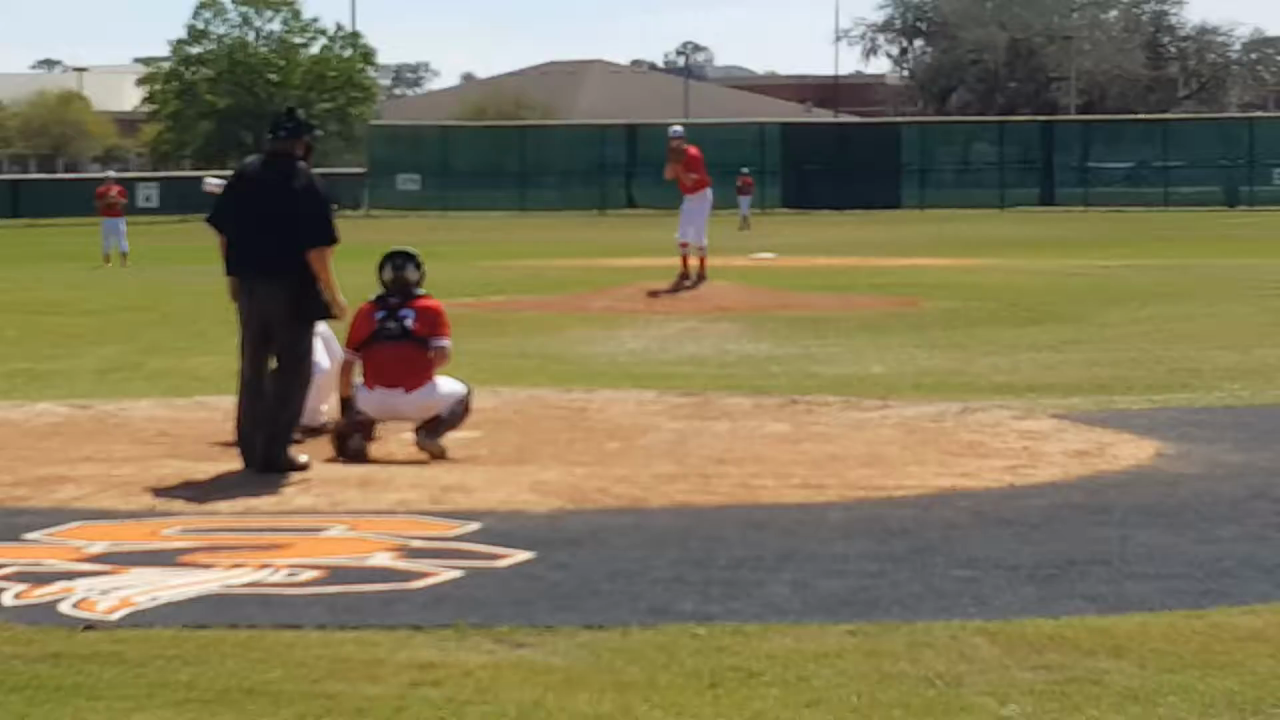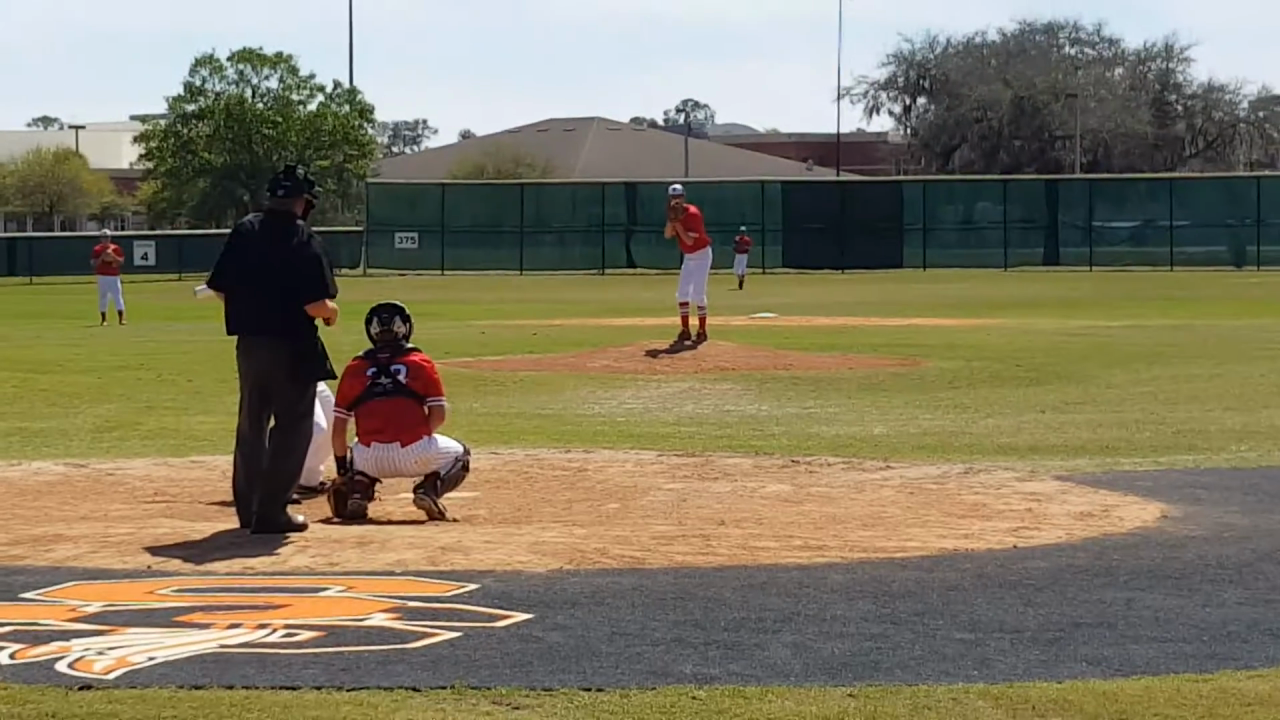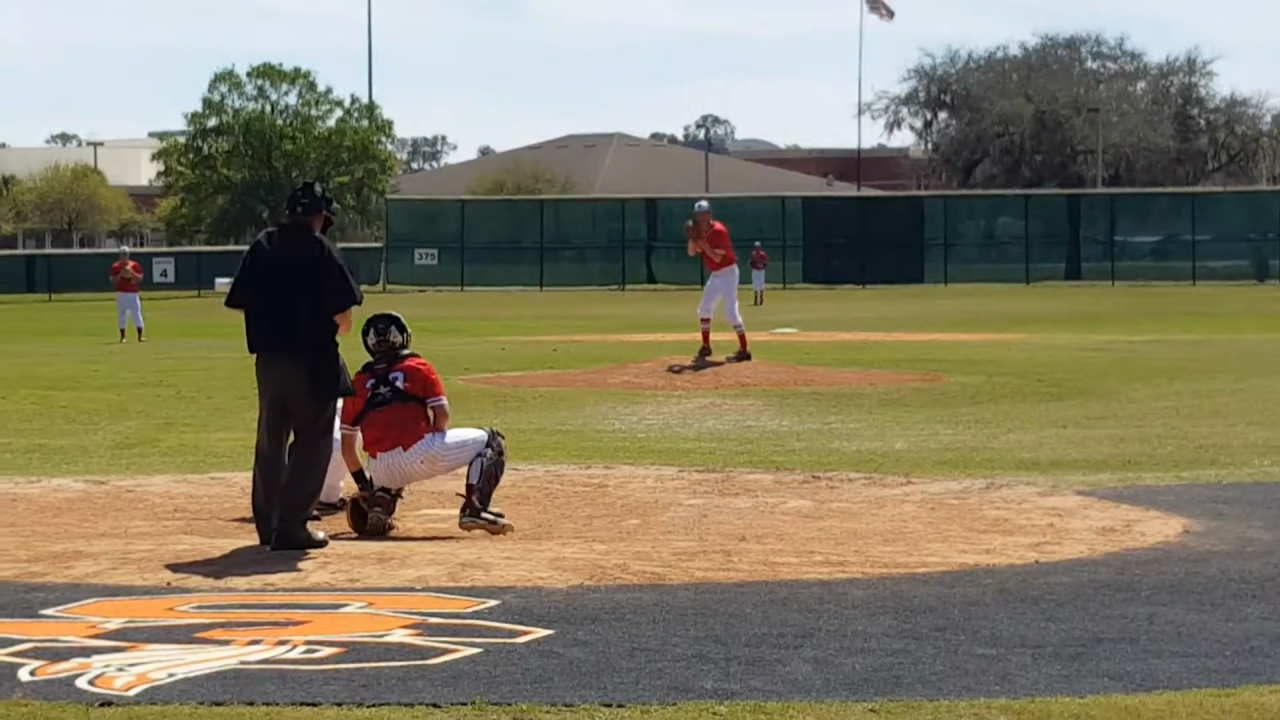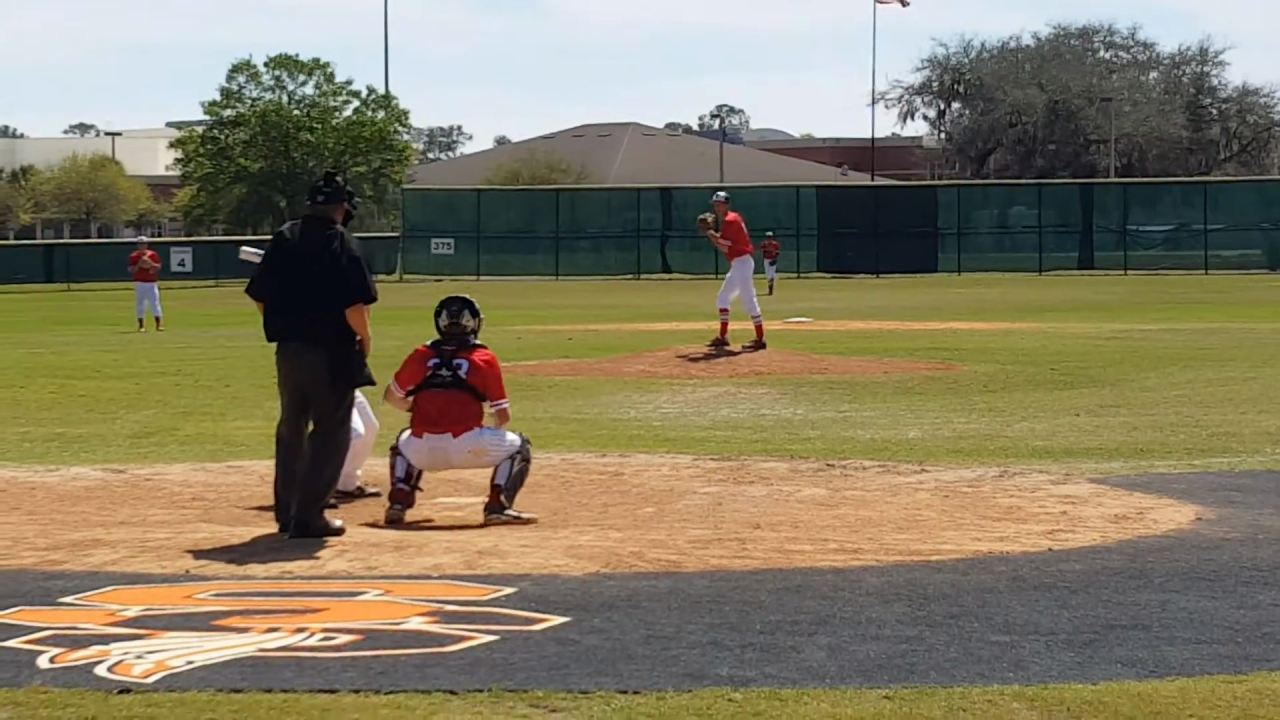
dt=0.5s
person 1, frame 1
left shoulder: (245, 173)
right shoulder: (303, 180)
left elbow: (224, 233)
right elbow: (316, 247)
left wrist: (235, 275)
right wrist: (332, 292)
left hip: (249, 285)
right hip: (290, 288)
left knee: (253, 367)
right knee: (292, 369)
left ankle: (252, 448)
right ankle: (273, 452)
person 1, frame 2
left shoulder: (243, 230)
right shoulder: (303, 238)
left elbow: (220, 290)
right elbow: (314, 304)
right wrist: (331, 310)
left hip: (250, 344)
right hip: (292, 348)
left knee: (251, 427)
right knee: (292, 428)
left ankle: (249, 508)
right ankle: (271, 512)
person 1, frame 3
left shoulder: (262, 246)
right shoulder: (321, 250)
left elbow: (240, 302)
right elbow: (342, 314)
right wrist: (341, 326)
left hip: (268, 359)
right hip: (312, 361)
left knee: (270, 443)
right knee: (312, 444)
left ankle: (268, 524)
right ankle: (290, 528)
person 1, frame 4
left shoulder: (283, 238)
right shoulder: (341, 242)
left elbow: (260, 299)
right elbow: (354, 306)
right wrist: (365, 337)
left hip: (288, 350)
right hip: (331, 352)
left knee: (290, 431)
right knee: (330, 433)
left ankle: (288, 512)
right ankle: (308, 516)
person 2, frame 1
left shoulder: (366, 312)
right shoulder: (430, 308)
left elbow: (346, 370)
right elbow: (442, 354)
left wrist: (346, 412)
left hip: (374, 403)
right hip: (419, 400)
left knee: (357, 391)
right knee: (461, 394)
left ankle: (357, 434)
right ankle: (430, 432)
person 2, frame 2
left shoulder: (355, 369)
right shoulder: (421, 363)
left elbow: (339, 429)
right elbow: (438, 415)
left wrist: (342, 471)
left hip: (371, 460)
right hip: (414, 455)
right knee: (460, 455)
left ankle: (357, 493)
right ankle: (430, 488)
person 2, frame 3
left shoulder: (358, 383)
right shoulder: (418, 368)
left elbow: (348, 445)
right elbow: (442, 414)
left wrist: (363, 484)
left hip: (383, 470)
right hip: (420, 452)
right knee: (490, 442)
left ankle: (379, 506)
right ankle: (475, 509)
person 2, frame 4
left shoulder: (420, 355)
right shoulder: (484, 358)
left elbow: (390, 395)
right elbow: (503, 416)
right wrist: (495, 428)
left hip: (423, 450)
right hip: (466, 444)
left knee: (405, 442)
right knee: (520, 446)
left ankle: (399, 501)
right ankle: (498, 506)
